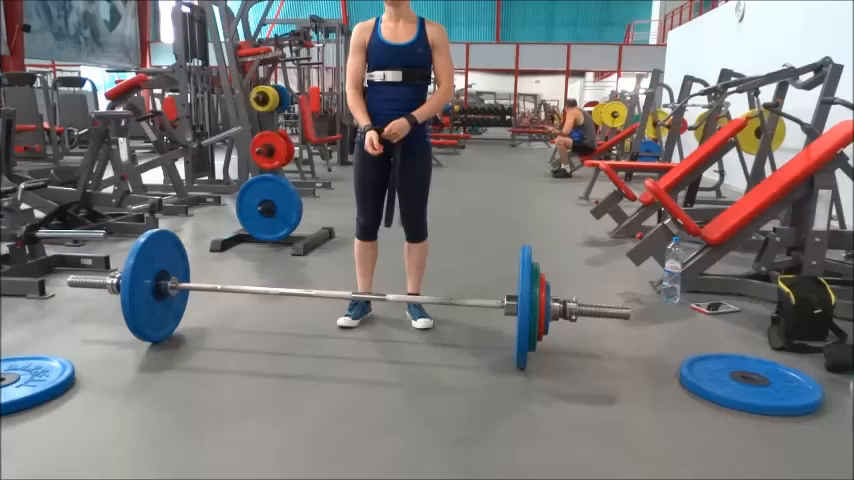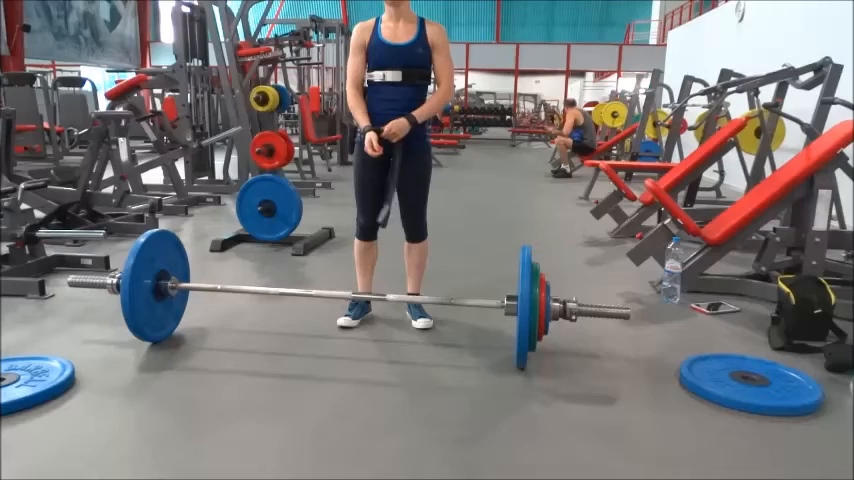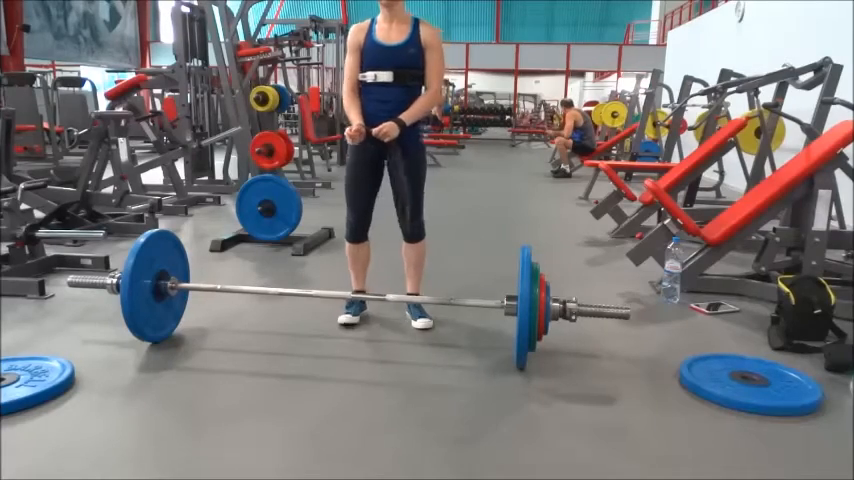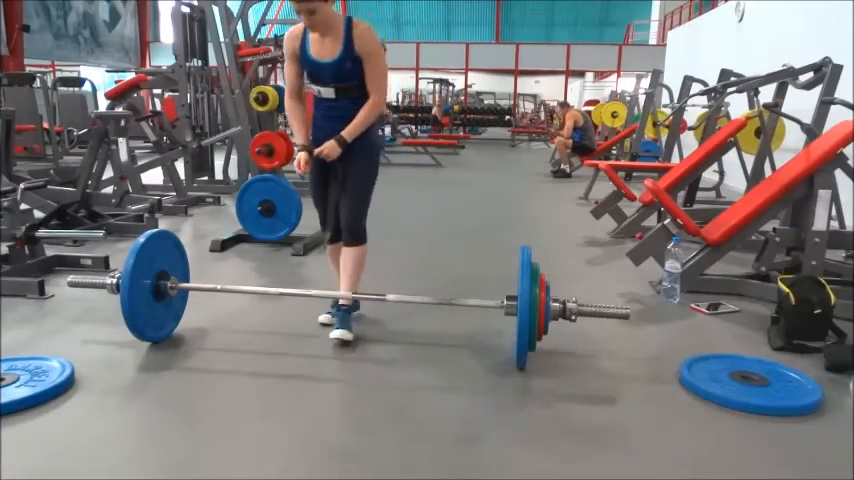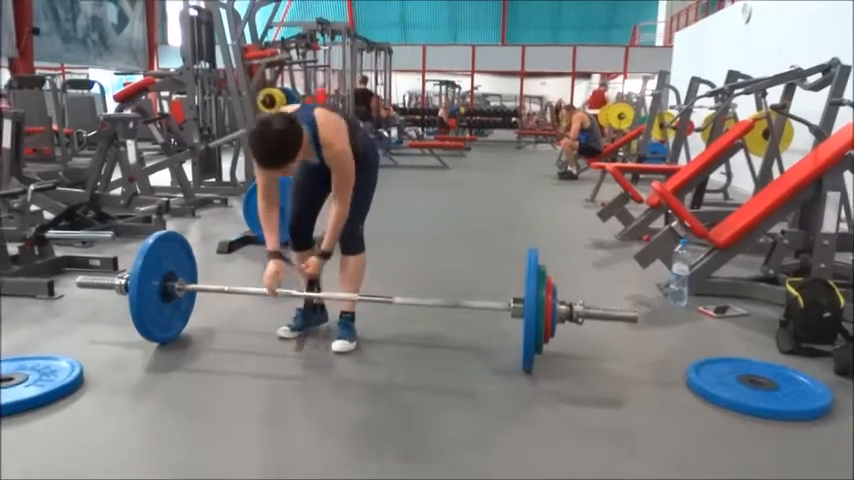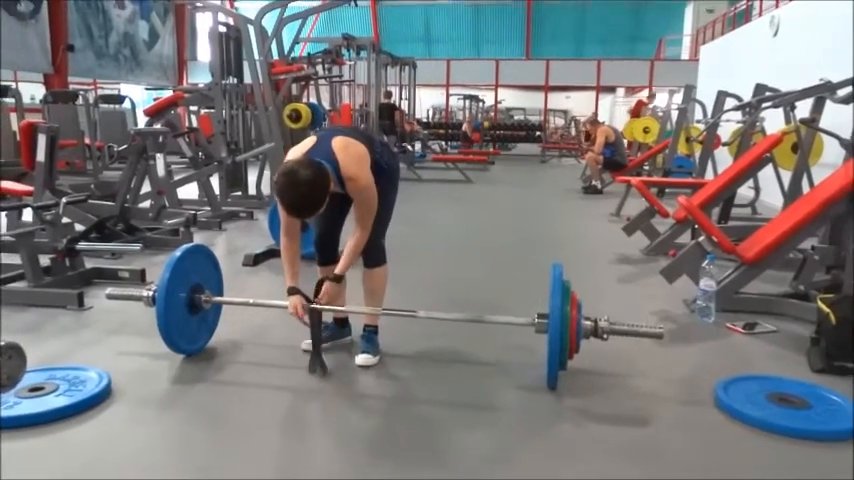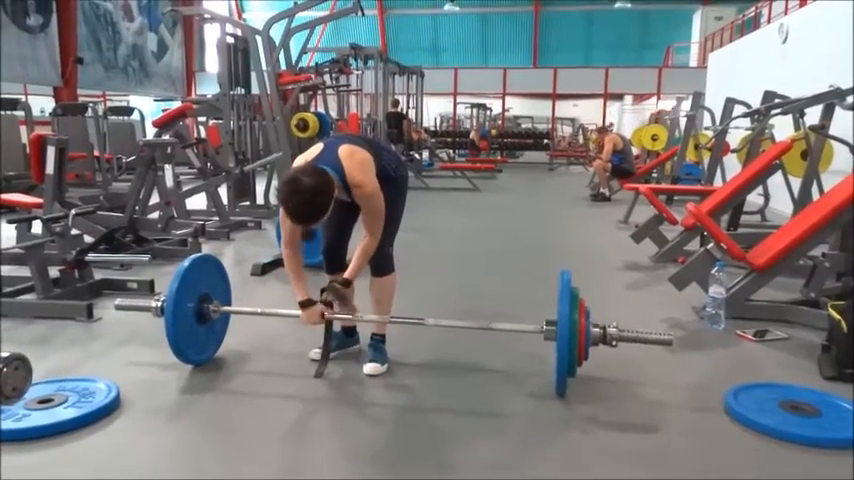
dt=0.7s
person 1, frame 1
left shoulder: (432, 32)
right shoulder: (363, 31)
left elbow: (446, 88)
right elbow: (353, 88)
left wrist: (410, 120)
right wrist: (367, 128)
left hip: (414, 141)
right hip: (371, 139)
left knee: (414, 222)
right knee: (366, 221)
left ankle: (414, 300)
right ankle: (362, 299)
person 1, frame 2
left shoulder: (432, 32)
right shoulder: (363, 31)
left elbow: (445, 88)
right elbow: (352, 88)
left wrist: (410, 120)
right wrist: (367, 129)
left hip: (413, 139)
right hip: (371, 138)
left knee: (414, 222)
right knee: (366, 220)
left ankle: (413, 301)
right ankle: (362, 299)
person 1, frame 3
left shoulder: (426, 33)
right shoulder: (359, 32)
left elbow: (434, 91)
right elbow: (349, 89)
left wrist: (399, 123)
right wrist: (357, 123)
left hip: (406, 138)
right hip: (364, 139)
left knee: (411, 221)
right knee: (356, 220)
left ankle: (413, 299)
right ankle: (358, 296)
person 1, frame 4
left shoulder: (361, 35)
right shoulder: (293, 39)
left elbow: (378, 98)
right elbow: (293, 98)
left wrist: (341, 140)
right wrist: (303, 145)
left hip: (360, 141)
right hip: (321, 139)
left knee: (352, 223)
right knee: (329, 225)
left ankle: (346, 308)
right ankle: (345, 295)
person 1, frame 5
left shoulder: (333, 143)
right shoulder: (267, 141)
left elbow: (341, 203)
right elbow: (267, 202)
left wrist: (323, 254)
right wrist: (273, 256)
left hip: (358, 160)
right hip: (316, 163)
left knee: (349, 232)
right knee: (297, 229)
left ankle: (347, 318)
right ankle: (313, 308)
person 1, frame 6
left shoulder: (357, 177)
right shoulder: (288, 177)
left elbow: (362, 230)
right elbow: (289, 236)
left wrist: (336, 278)
right wrist: (292, 289)
left hip: (379, 168)
right hip: (333, 169)
left knee: (371, 244)
right knee: (323, 242)
left ankle: (371, 331)
right ankle: (340, 323)
person 1, frame 7
left shoulder: (362, 183)
right shoulder: (295, 185)
left elbow: (372, 235)
right elbow: (290, 247)
left wrist: (345, 281)
right wrist: (305, 301)
left hip: (386, 177)
right hip: (340, 178)
left knee: (380, 253)
right knee: (331, 250)
left ankle: (379, 340)
right ankle: (348, 332)
